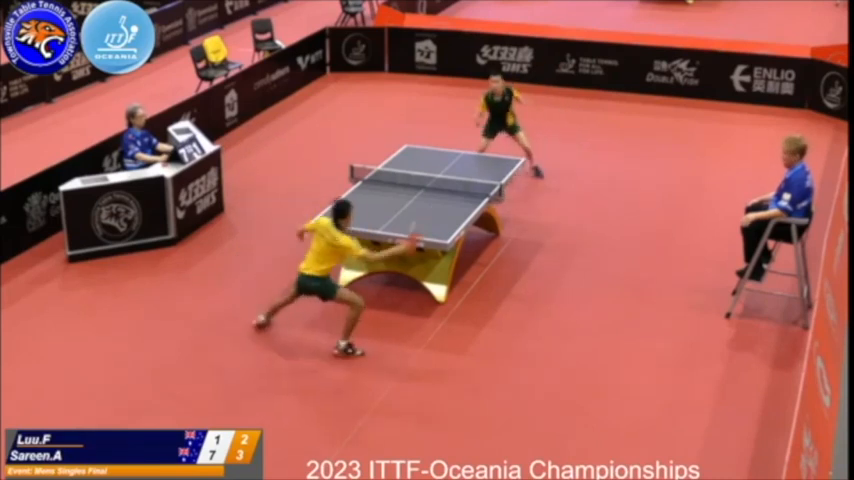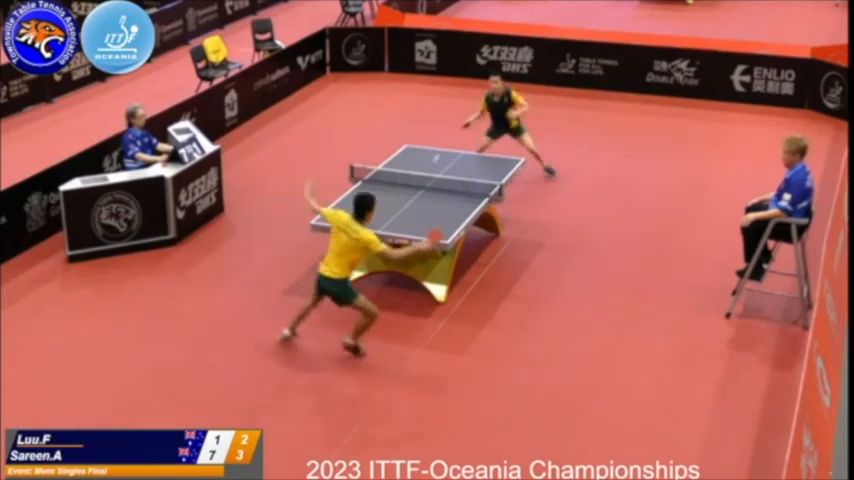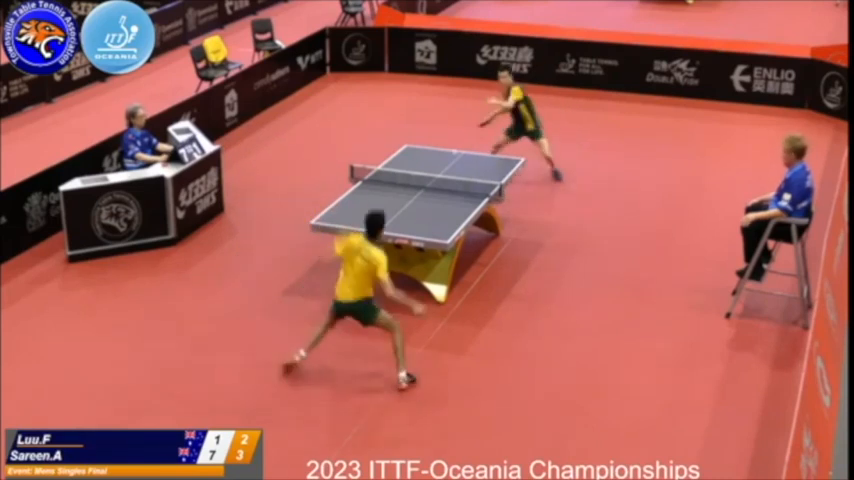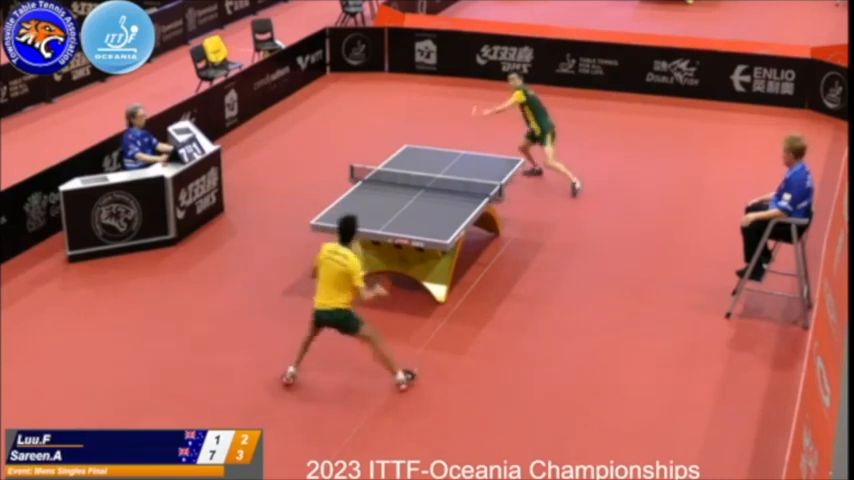
dt=0.2s
person 1, frame 1
left shoulder: (321, 223)
right shoulder: (345, 242)
left elbow: (300, 231)
right elbow: (373, 257)
left wrist: (300, 234)
right wrist: (400, 248)
left hip: (303, 275)
right hip: (320, 281)
left knee: (290, 297)
right knee: (358, 304)
left ankle: (264, 318)
right ankle: (343, 344)
person 1, frame 2
left shoulder: (340, 217)
right shoulder: (366, 237)
left elbow: (315, 208)
right elbow: (393, 255)
left wrist: (307, 193)
right wrist: (419, 247)
left hip: (322, 276)
right hip: (338, 281)
left knee: (313, 303)
right knee: (372, 314)
left ankle: (288, 332)
right ankle: (351, 342)
person 1, frame 3
left shoulder: (352, 240)
right shoulder: (379, 257)
right elbow: (389, 291)
right wrist: (412, 304)
left hip: (341, 301)
right hip: (361, 304)
left knee: (327, 326)
right knee: (396, 329)
left ankle: (299, 358)
right ankle: (402, 375)
person 1, frame 4
left shoulder: (325, 249)
right shoulder: (352, 262)
left elbow: (313, 274)
right elbow: (365, 296)
right wrist: (378, 291)
left hip: (319, 310)
right hip: (339, 312)
left knee: (311, 334)
right knee: (374, 340)
left ankle: (292, 372)
right ankle: (400, 376)
person 2, frame 1
left shoulder: (797, 178)
right shoulder: (798, 170)
left elbow: (784, 211)
right elbow: (781, 194)
left wrist: (755, 216)
right wrist: (760, 199)
right hip: (790, 213)
left knee: (749, 226)
right knee: (751, 209)
left ankle: (756, 267)
right ankle: (764, 256)
person 2, frame 2
left shoulder: (798, 178)
right shoulder: (798, 170)
left elbow: (784, 211)
right elbow: (781, 194)
left wrist: (755, 216)
right wrist: (760, 199)
right hip: (791, 213)
left knee: (750, 226)
right knee: (751, 209)
left ankle: (756, 267)
right ankle: (764, 256)
person 2, frame 3
left shoulder: (797, 178)
right shoulder: (799, 170)
left elbow: (784, 211)
right elbow: (781, 194)
left wrist: (755, 216)
right wrist: (760, 199)
right hip: (791, 213)
left knee: (750, 226)
right knee: (751, 209)
left ankle: (756, 267)
right ankle: (764, 256)
person 2, frame 4
left shoulder: (797, 178)
right shoulder: (799, 170)
left elbow: (784, 211)
right elbow: (781, 193)
left wrist: (755, 216)
right wrist: (760, 199)
right hip: (791, 213)
left knee: (749, 226)
right knee: (751, 209)
left ankle: (756, 267)
right ankle: (764, 256)
person 3, frame 1
left shoulder: (510, 92)
right shoulder: (487, 97)
left elbow: (519, 99)
right elbow: (481, 113)
right wrist: (478, 119)
left hip: (509, 122)
right hip: (493, 123)
left knee: (526, 146)
right knee: (482, 149)
left ankle: (533, 165)
person 3, frame 2
left shoulder: (511, 94)
right shoulder: (487, 97)
left elbow: (525, 106)
right elbow: (482, 112)
left wrist: (517, 113)
right wrist: (472, 119)
left hip: (513, 124)
right hip: (498, 125)
left knee: (531, 148)
right knee: (482, 149)
left ankle: (544, 166)
person 3, frame 3
left shoulder: (516, 89)
right shoulder: (508, 91)
left elbow: (509, 106)
left wrist: (496, 101)
right wrist: (492, 115)
left hip: (532, 126)
right hip: (519, 125)
left knee: (546, 154)
right knee: (497, 146)
left ankle: (554, 168)
person 3, frame 4
left shoulder: (520, 93)
right shoulder: (525, 92)
left elbow: (503, 108)
left wrist: (489, 112)
right wrist: (532, 125)
left hip: (545, 129)
right hip: (537, 129)
left knee: (549, 163)
right knee: (522, 147)
left ankle: (575, 182)
right ankle: (536, 168)
